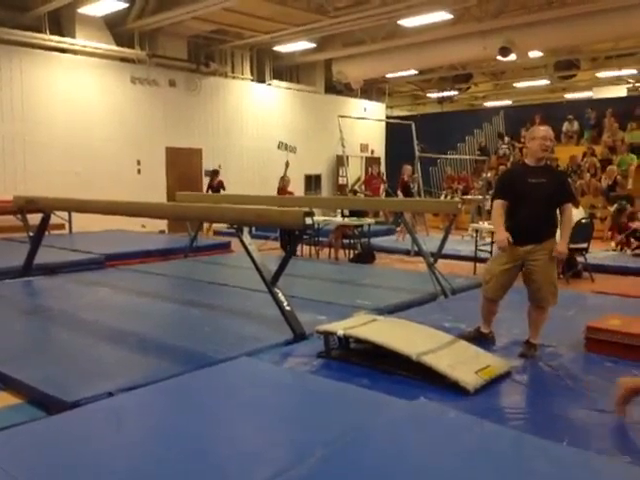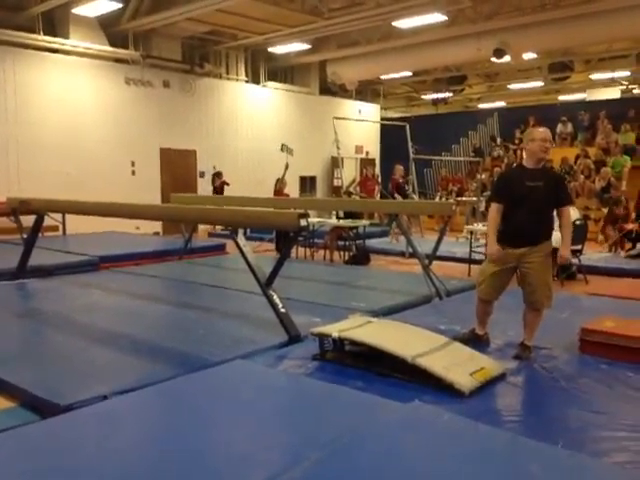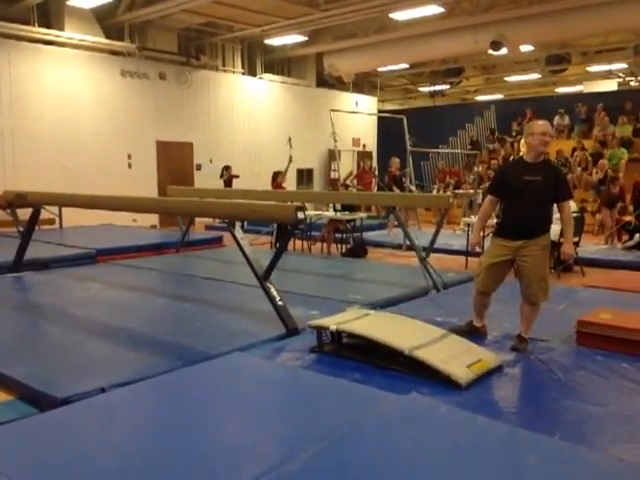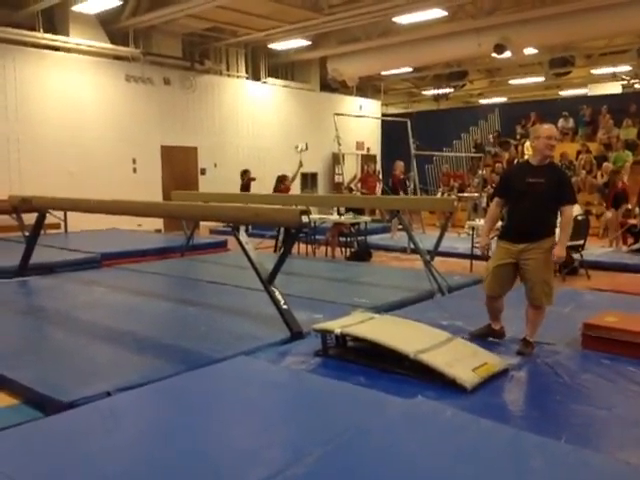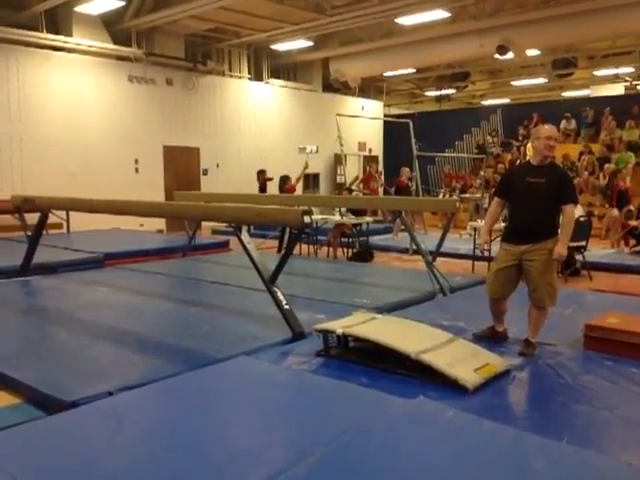
dt=0.3s
person 1, frame 1
left shoulder: (557, 177)
right shoulder: (511, 174)
left elbow: (566, 210)
right elbow: (499, 206)
left wrist: (563, 241)
right wrist: (500, 231)
left hip: (542, 246)
right hip: (511, 244)
left knee: (541, 297)
right knee: (491, 290)
left ankle: (532, 341)
right ankle: (485, 330)
person 1, frame 2
left shoulder: (554, 179)
right shoulder: (508, 177)
left elbow: (564, 213)
right elbow: (495, 210)
left wrist: (565, 246)
right wrist: (492, 241)
left hip: (538, 249)
right hip: (506, 246)
left knee: (536, 299)
right knee: (485, 291)
left ankle: (526, 343)
right ankle: (480, 332)
person 1, frame 3
left shoulder: (554, 173)
right shoulder: (508, 170)
left elbow: (564, 208)
right elbow: (491, 202)
left wrist: (568, 241)
right wrist: (477, 231)
left hip: (536, 242)
right hip: (503, 238)
left knee: (533, 292)
right knee: (483, 283)
left ankle: (523, 335)
right ankle: (478, 324)
person 1, frame 4
left shoulder: (559, 177)
right shoulder: (513, 172)
left elbow: (566, 212)
right elbow: (497, 204)
left wrist: (561, 245)
right wrist: (485, 233)
left hip: (540, 245)
right hip: (507, 242)
left knee: (537, 296)
right knee: (492, 289)
left ankle: (528, 339)
right ankle: (495, 326)
person 1, frame 5
left shoulder: (560, 176)
right shoulder: (514, 173)
left elbow: (568, 212)
right elbow: (498, 204)
left wrist: (562, 244)
right wrist: (485, 232)
left hip: (542, 246)
right hip: (510, 243)
left knee: (540, 296)
right knee: (496, 291)
left ankle: (531, 339)
right ankle: (498, 329)
